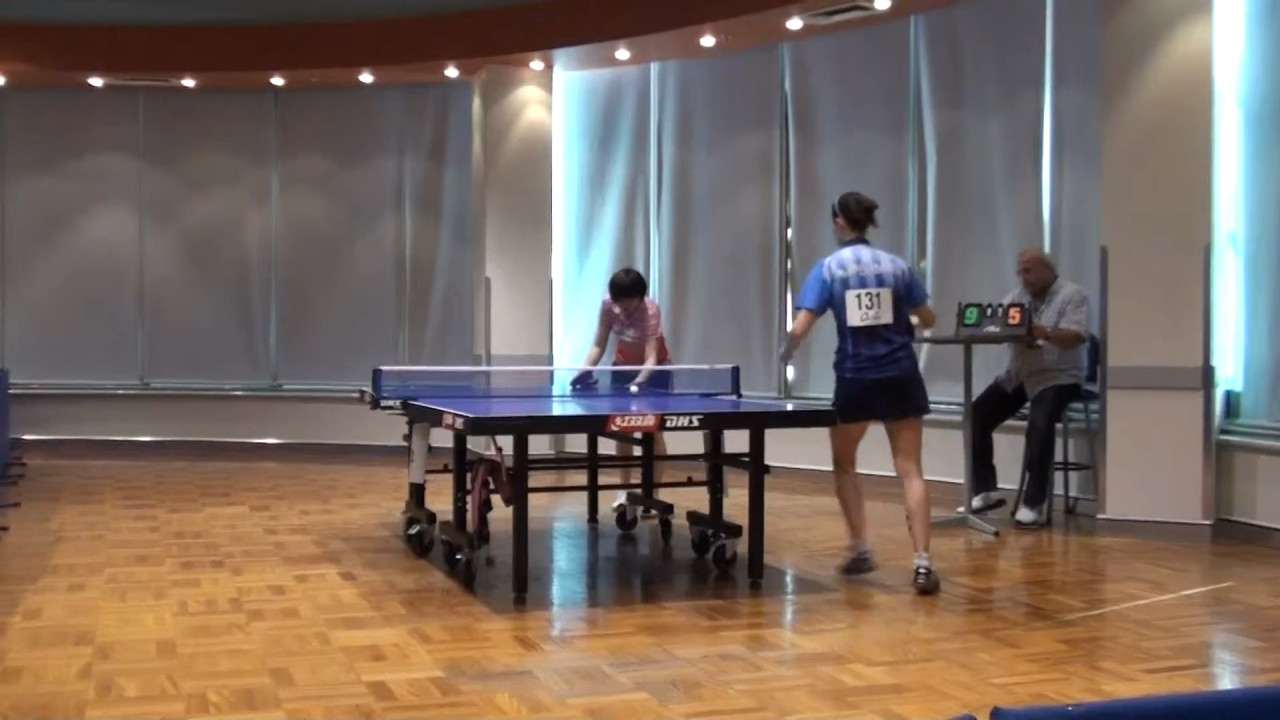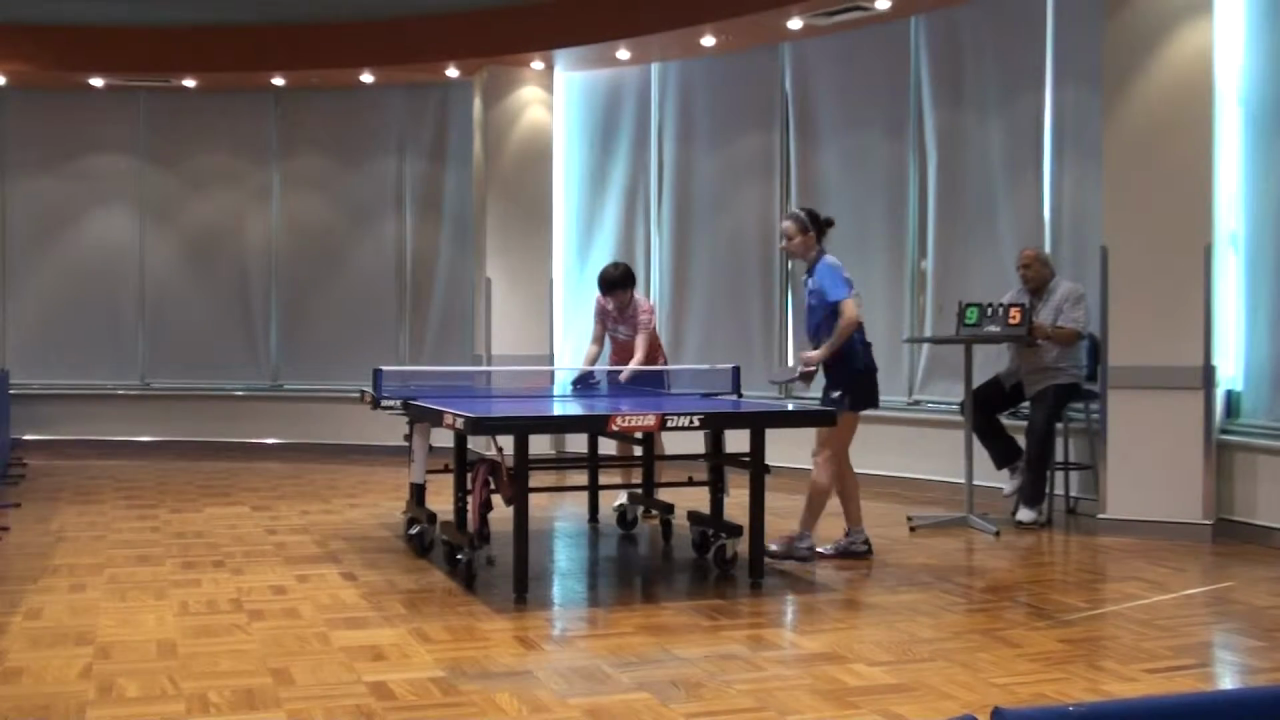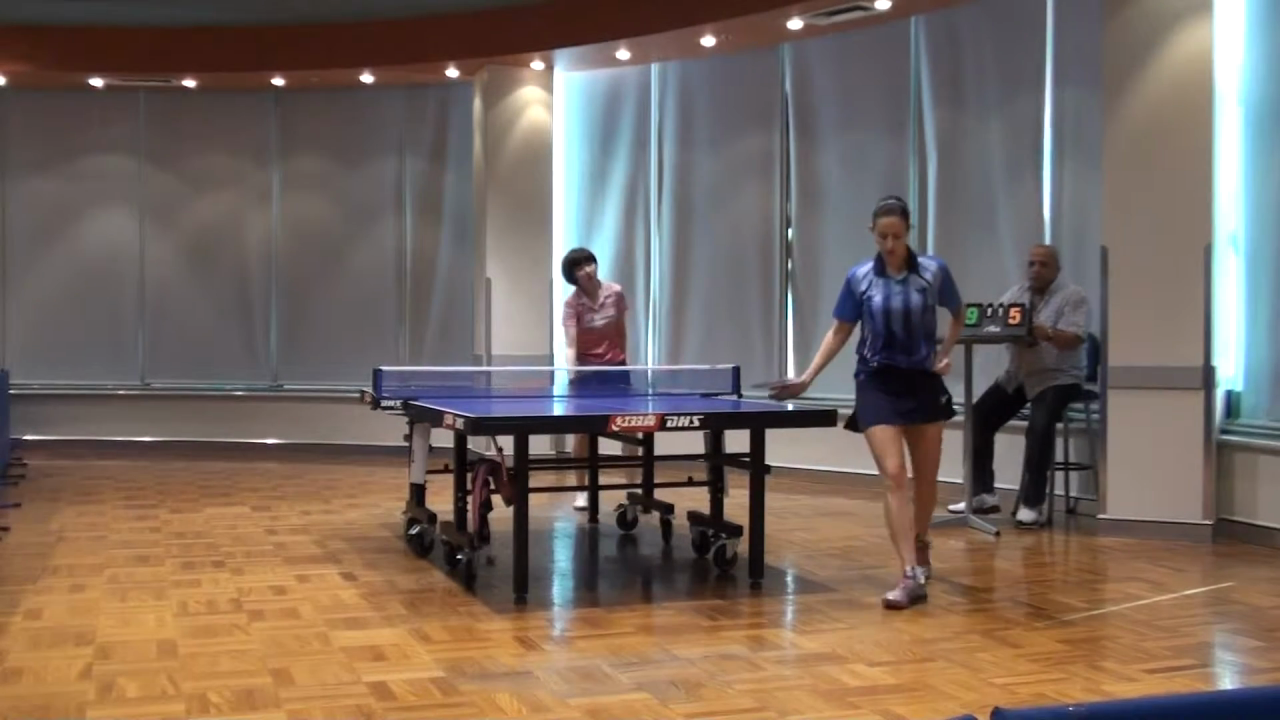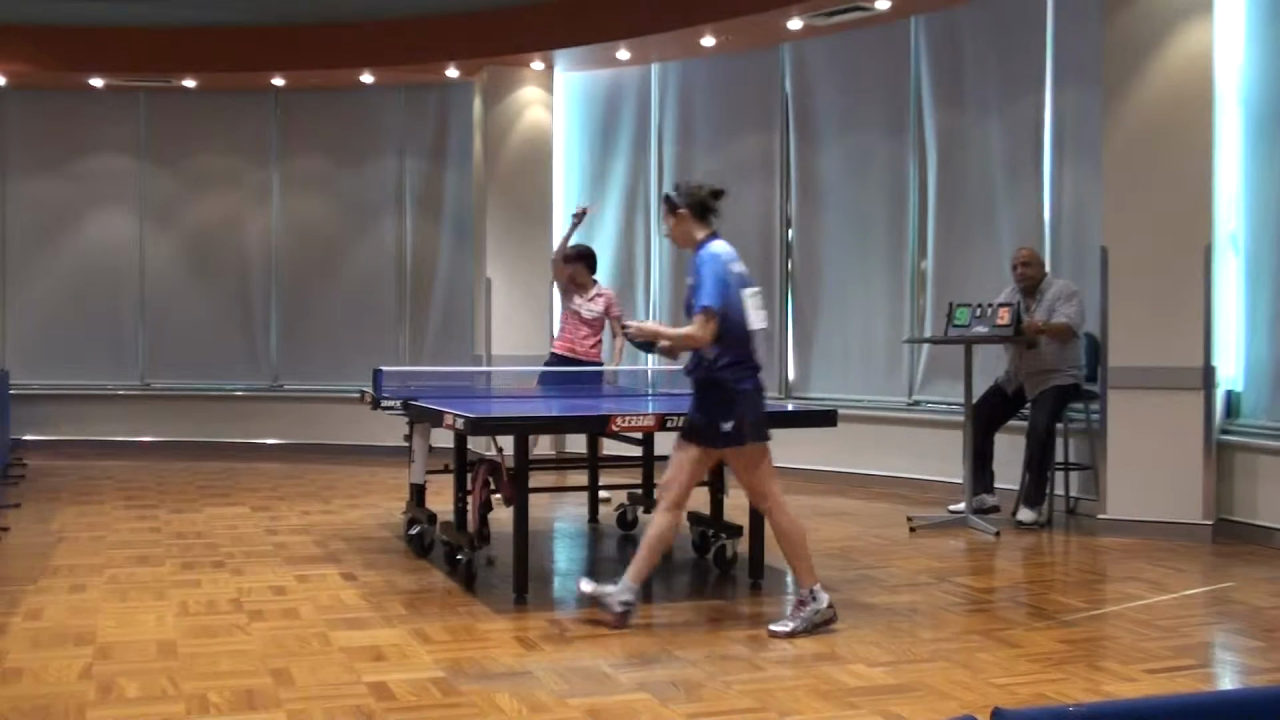
dt=1s
person 1, frame 1
left shoulder: (829, 267)
right shoulder: (897, 265)
left elbow: (800, 327)
right elbow: (928, 319)
left wrist: (787, 351)
left hip: (856, 378)
right hip: (902, 376)
left knee: (843, 465)
right knee: (909, 470)
left ankle: (860, 549)
right ankle: (923, 564)
person 1, frame 2
left shoulder: (826, 269)
right shoulder: (814, 273)
left elbow: (852, 314)
left wrist: (825, 352)
right wrist: (819, 355)
left hip: (850, 373)
right hip: (842, 373)
left knee: (825, 456)
right knee: (835, 456)
left ankle: (801, 539)
right ankle: (855, 537)
person 1, frame 3
left shoulder: (935, 271)
right shoulder: (858, 278)
left elbow: (957, 316)
right elbow: (838, 333)
left wrist: (946, 352)
right wrist: (807, 378)
left hip: (923, 383)
right hip: (878, 385)
left knee: (926, 480)
right knee: (893, 476)
left ankle: (919, 542)
right ankle: (911, 576)
person 1, frame 4
left shoulder: (711, 259)
right shoulder: (719, 256)
left elbow: (701, 334)
left wrist: (651, 331)
right wrist: (671, 339)
left hip: (729, 398)
right hip: (718, 396)
left knee: (765, 498)
right knee: (671, 493)
left ankle: (815, 599)
right ankle: (623, 594)
person 2, frame 1
left shoulder: (1074, 295)
right shoulder: (1018, 296)
left elbow: (1075, 337)
left wrist: (1046, 332)
left hip: (1058, 377)
right hip: (1018, 376)
left knee: (1039, 425)
right knee: (977, 415)
left ankle: (1033, 504)
right ankle: (986, 491)
person 2, frame 2
left shoulder: (1071, 293)
right shoulder: (1015, 295)
left elbow: (1073, 335)
left wrist: (1047, 332)
left hip: (1057, 376)
right hip: (1018, 374)
left knee: (1039, 425)
right knee: (974, 405)
left ankle: (1031, 504)
right ankle: (1017, 463)
person 2, frame 3
left shoulder: (1073, 296)
right shoulder: (1015, 293)
left elbow: (1073, 339)
left wrist: (1048, 334)
left hip: (1058, 378)
right hip: (1018, 375)
left knee: (1039, 427)
right knee: (979, 417)
left ankle: (1032, 504)
right ankle: (984, 494)
person 2, frame 4
left shoulder: (1064, 291)
right shoulder: (1009, 295)
left elbow: (1067, 330)
left wrist: (1039, 327)
left hip: (1057, 378)
right hip: (1017, 377)
left knee: (1039, 428)
right knee: (978, 418)
left ankle: (1032, 504)
right ankle: (983, 494)
person 3, frame 1
left shoulder: (651, 311)
right shoulder: (608, 305)
left elbow: (652, 358)
right elbow: (599, 345)
left wrist: (639, 382)
right wrist: (585, 371)
left hip: (652, 371)
right hip: (622, 368)
left knee: (653, 431)
left ankle: (653, 493)
right ankle: (625, 490)
person 3, frame 2
left shoulder: (643, 309)
right shoulder: (602, 303)
left elbow: (641, 355)
right elbow: (596, 343)
left wrist: (624, 377)
right wrist: (584, 372)
left hip: (650, 370)
right hip: (619, 369)
right ankle: (627, 489)
person 3, frame 3
left shoulder: (616, 293)
right shoulder: (571, 305)
left elbow: (621, 331)
right elbow: (571, 346)
left wrist: (625, 361)
left hip: (616, 368)
right hip: (587, 371)
right knee: (583, 431)
right ankle: (582, 490)
person 3, frame 4
left shoulder: (607, 297)
right shoulder: (566, 289)
left elbow: (618, 336)
right elbow: (556, 256)
left wrist: (615, 364)
right wrist: (574, 225)
left hip: (590, 367)
right hip: (560, 362)
